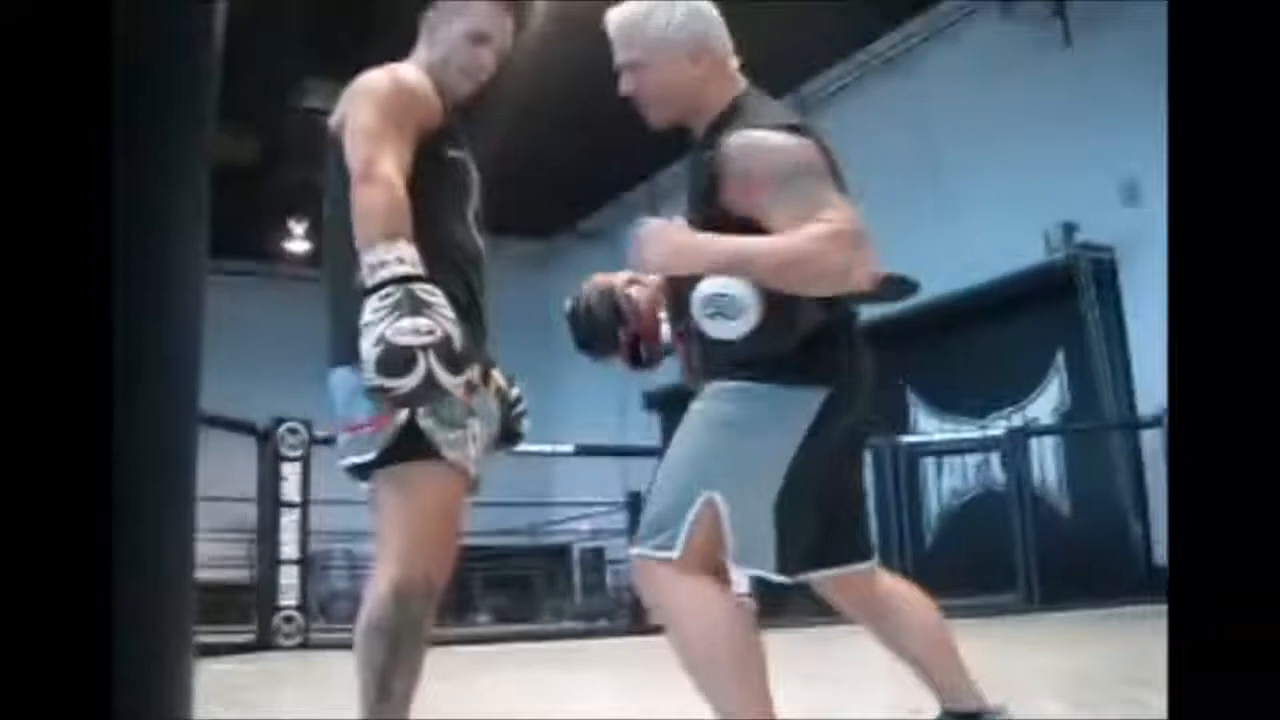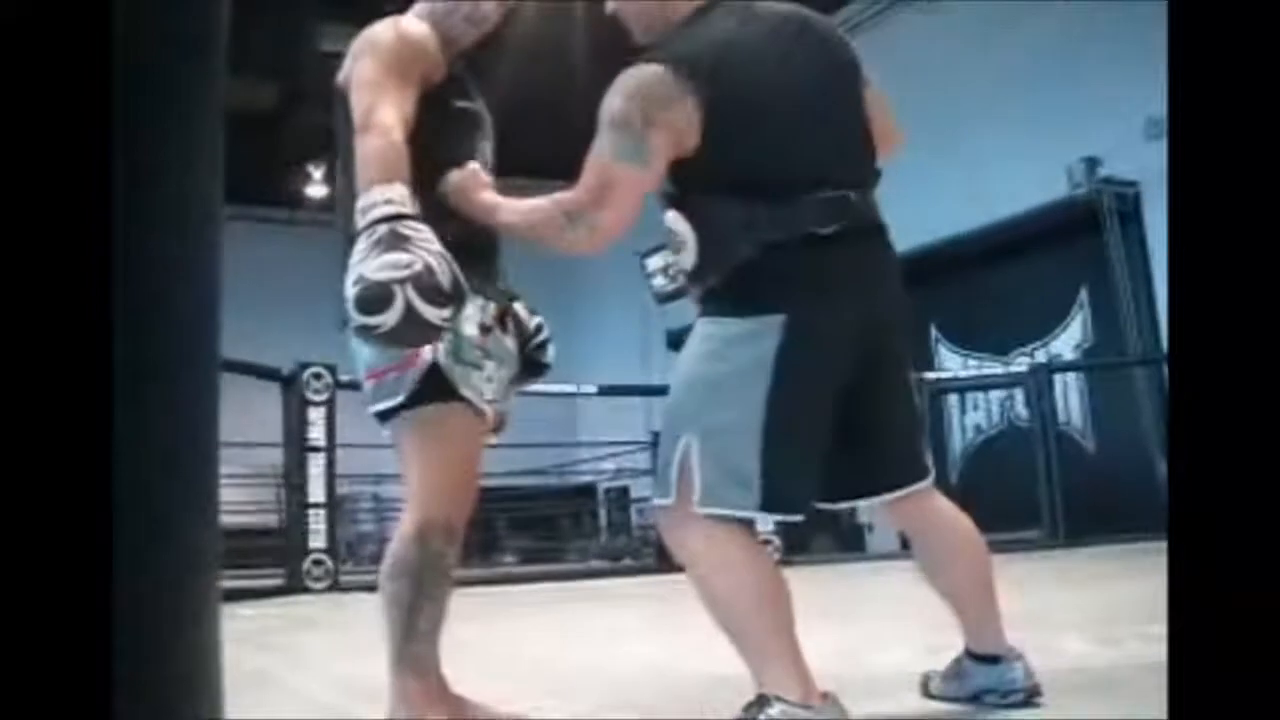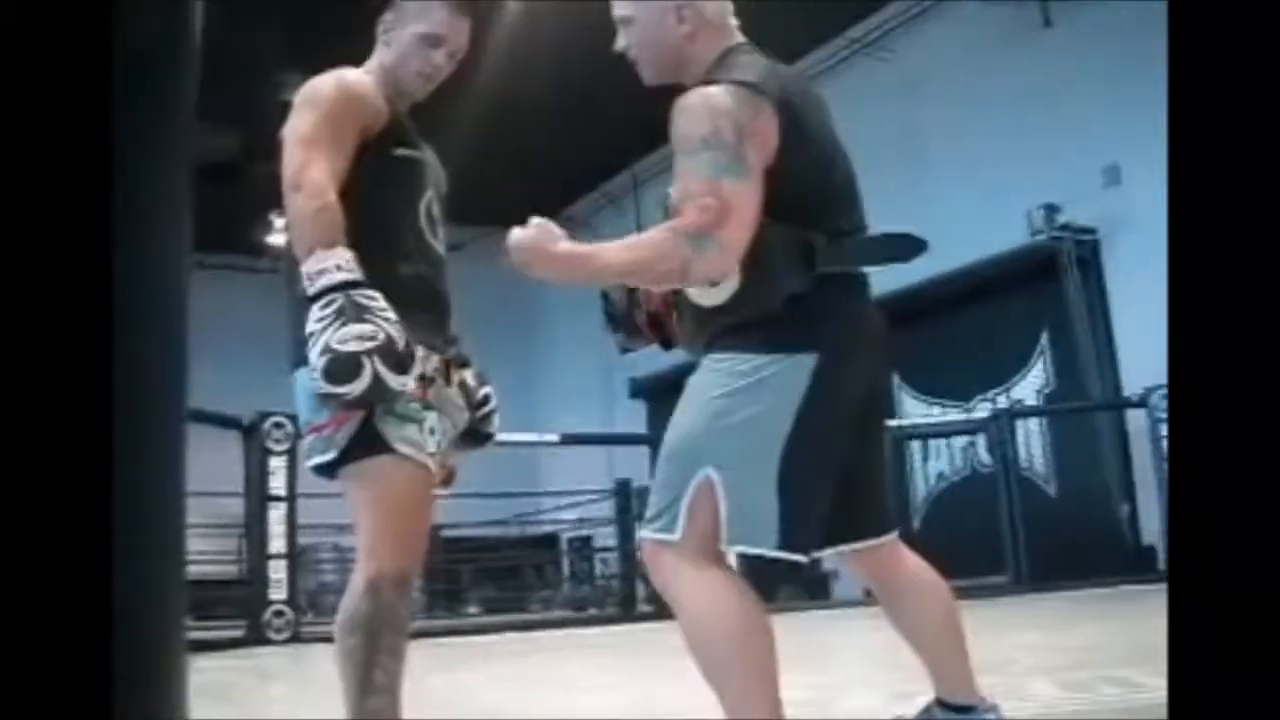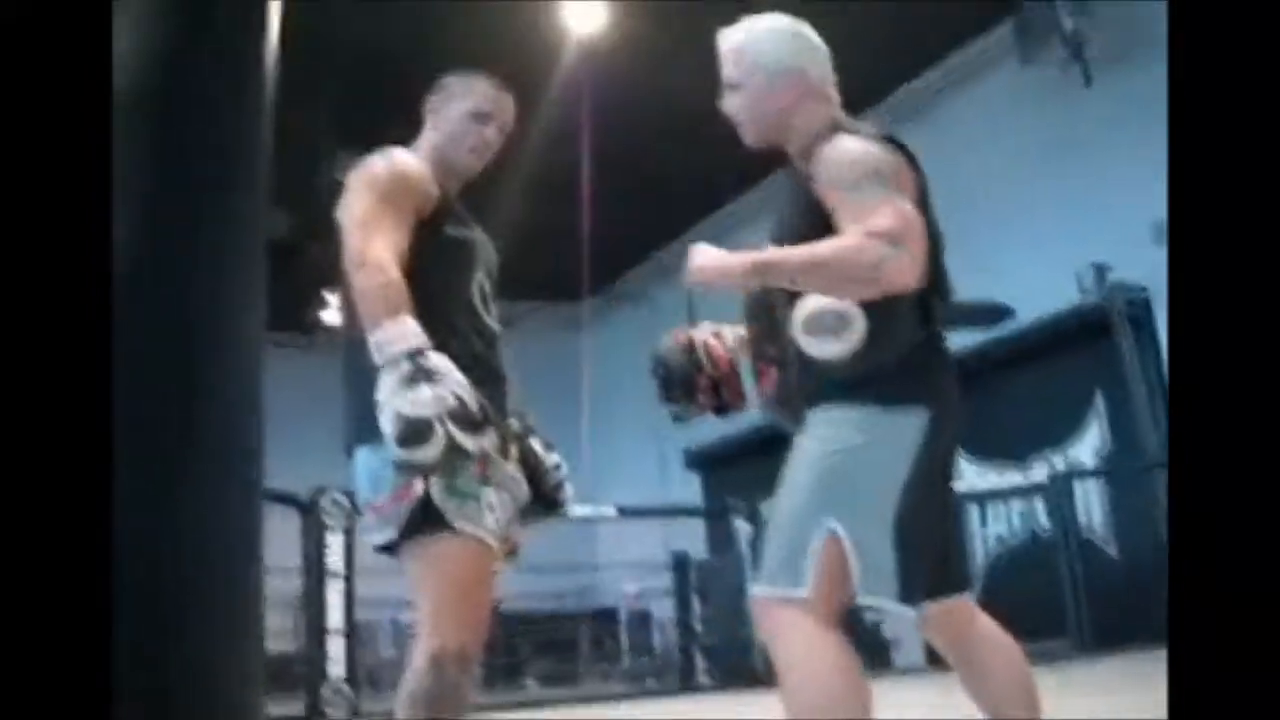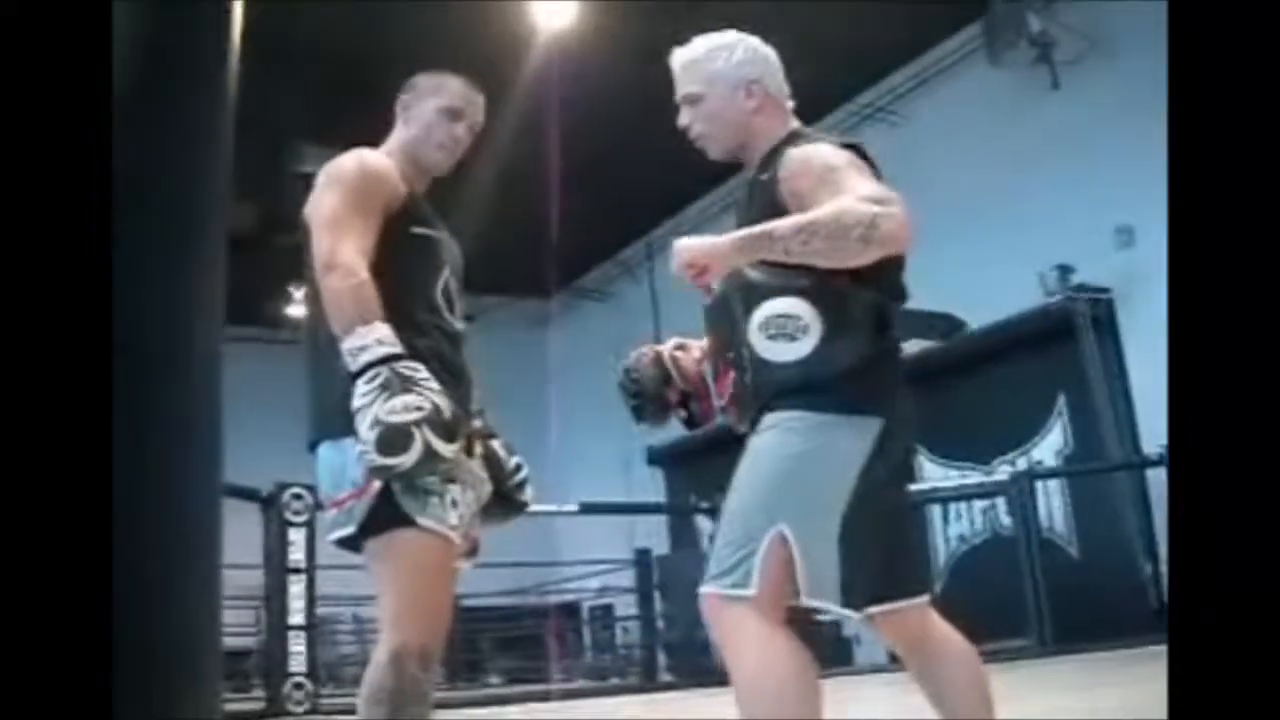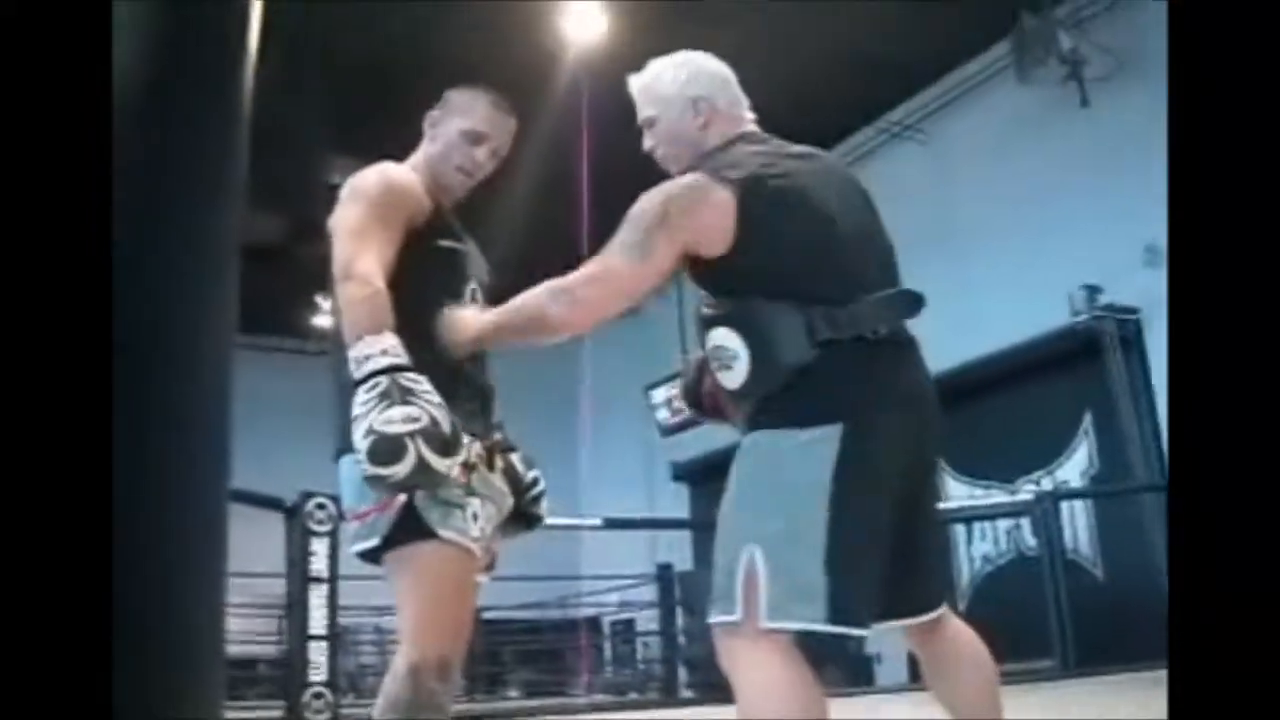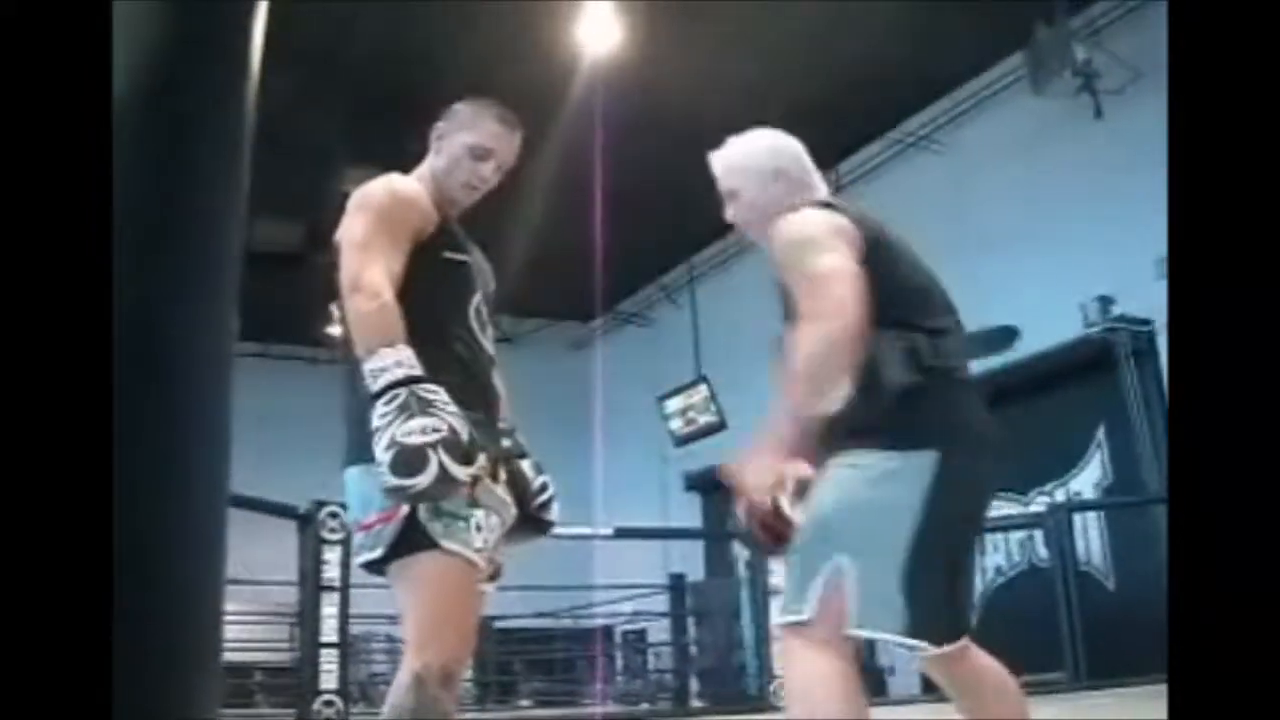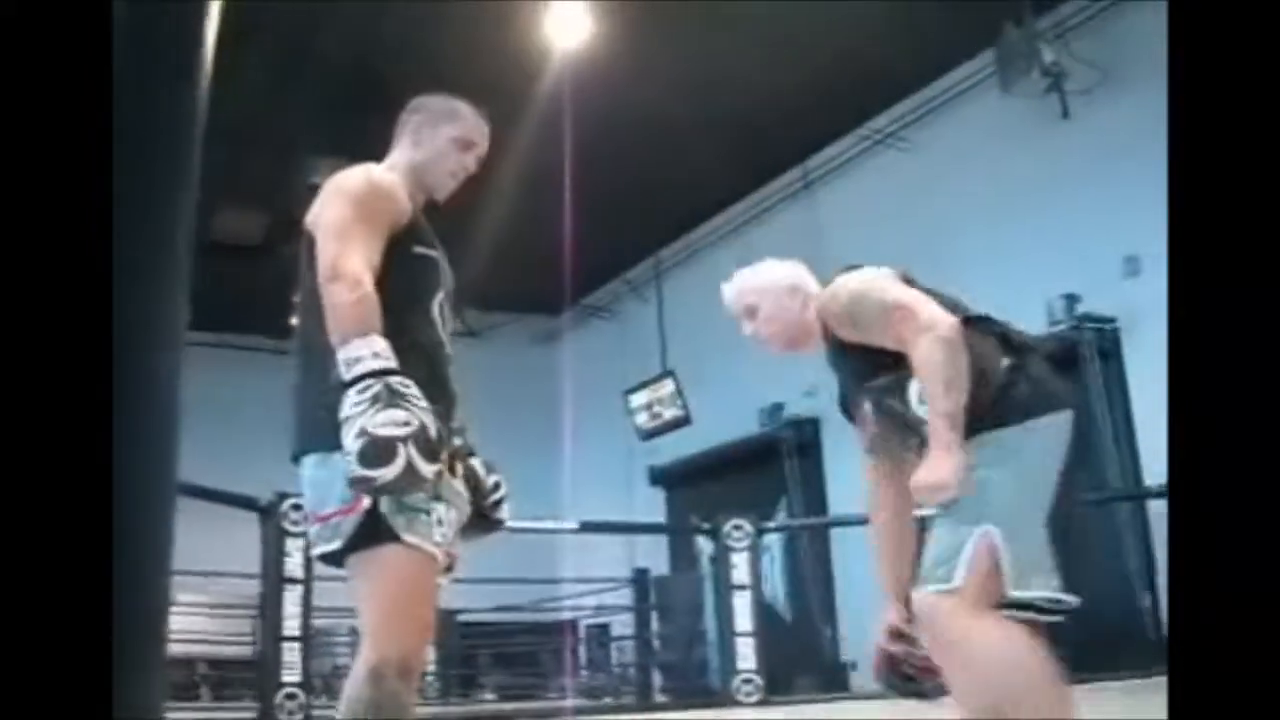
dt=0.4s
person 1, frame 1
left shoulder: (444, 130)
right shoulder: (393, 88)
right elbow: (375, 182)
left wrist: (482, 371)
right wrist: (396, 291)
left hip: (443, 355)
right hip: (402, 345)
left knee: (423, 566)
right knee: (414, 565)
person 1, frame 2
left shoulder: (453, 80)
right elbow: (377, 131)
left wrist: (499, 302)
right wrist: (387, 227)
left hip: (458, 297)
right hip: (415, 287)
left knee: (445, 504)
right knee: (439, 502)
person 1, frame 3
left shoulder: (409, 143)
right shoulder: (343, 93)
right elbow: (307, 188)
left wrist: (452, 364)
right wrist: (336, 298)
left hip: (410, 355)
right hip: (361, 346)
left knee: (398, 561)
right knee: (388, 561)
person 1, frame 4
left shoulder: (460, 224)
right shoulder: (394, 176)
right elbow: (370, 267)
left wrist: (515, 437)
right wrist: (411, 366)
left hip: (469, 433)
right hip: (420, 421)
left knee: (460, 635)
right knee: (452, 635)
person 1, frame 5
left shoulder: (426, 223)
right shoulder: (362, 173)
right elbow: (340, 270)
left wrist: (478, 434)
right wrist: (384, 373)
left hip: (433, 432)
right hip: (386, 427)
left knee: (421, 637)
right knee: (413, 635)
person 1, frame 6
left shoulder: (453, 237)
right shoulder: (387, 187)
right elbow: (357, 280)
left wrist: (498, 451)
right wrist: (386, 384)
left hip: (455, 445)
right hip: (409, 434)
left knee: (439, 649)
right knee: (433, 646)
person 1, frame 7
left shoulder: (462, 250)
right shoulder: (392, 199)
right elbow: (366, 294)
left wrist: (509, 452)
right wrist: (403, 399)
left hip: (463, 455)
right hip: (419, 447)
left knee: (446, 656)
right knee: (436, 655)
person 1, frame 8
left shoulder: (418, 234)
right shoulder: (367, 188)
right elbow: (344, 282)
left wrist: (458, 454)
right wrist: (375, 389)
left hip: (410, 449)
right hip: (370, 441)
left knee: (403, 650)
right knee: (394, 648)
person 2, frame 1
left shoulder: (757, 147)
right shoulder: (722, 144)
left elbow: (847, 258)
left wrist: (700, 250)
right wrist: (660, 280)
left hip: (778, 384)
right hip: (798, 383)
left knee: (667, 562)
right knee: (847, 574)
person 2, frame 2
left shoulder: (656, 86)
left elbow: (588, 223)
right elbow: (881, 141)
left wrist: (485, 204)
left hip: (768, 305)
right hip: (867, 282)
left knee: (692, 515)
right knee: (906, 490)
right ankle: (994, 661)
person 2, frame 3
left shoulder: (714, 105)
right shoulder: (776, 87)
left elbow: (709, 242)
left wrist: (566, 259)
right wrist: (677, 284)
left hip: (777, 348)
right hip: (838, 336)
left knee: (679, 546)
right knee: (870, 542)
person 2, frame 4
left shoulder: (851, 158)
right shoulder: (824, 168)
left elbow: (892, 259)
left wrist: (741, 268)
right wrist: (745, 339)
left hip: (875, 405)
right hip: (881, 407)
left knee: (791, 604)
right knee: (946, 609)
person 2, frame 5
left shoulder: (810, 164)
right shoulder: (769, 184)
left elbow: (886, 223)
left wrist: (733, 246)
right wrist: (710, 351)
left hip: (829, 409)
right hip: (831, 412)
left knee: (738, 605)
right knee: (902, 612)
person 2, frame 6
left shoulder: (693, 194)
right shoulder: (822, 172)
left elbow: (580, 303)
left wrist: (479, 327)
left hip: (814, 418)
right hip: (898, 400)
left knee: (750, 632)
right knee: (925, 614)
person 2, frame 7
left shoulder: (804, 229)
right shoulder: (860, 239)
left elbow: (833, 329)
left wrist: (773, 445)
right wrist: (812, 463)
left hip: (903, 446)
right hip: (943, 441)
left knee: (809, 636)
right knee: (939, 646)
person 2, frame 8
left shoulder: (847, 297)
right shoulder: (858, 383)
left elbow: (937, 330)
right elbow: (890, 493)
left wrist: (944, 449)
right wrist: (896, 600)
left hip: (1017, 427)
right hip: (990, 441)
left knee: (952, 610)
right knee: (937, 619)
